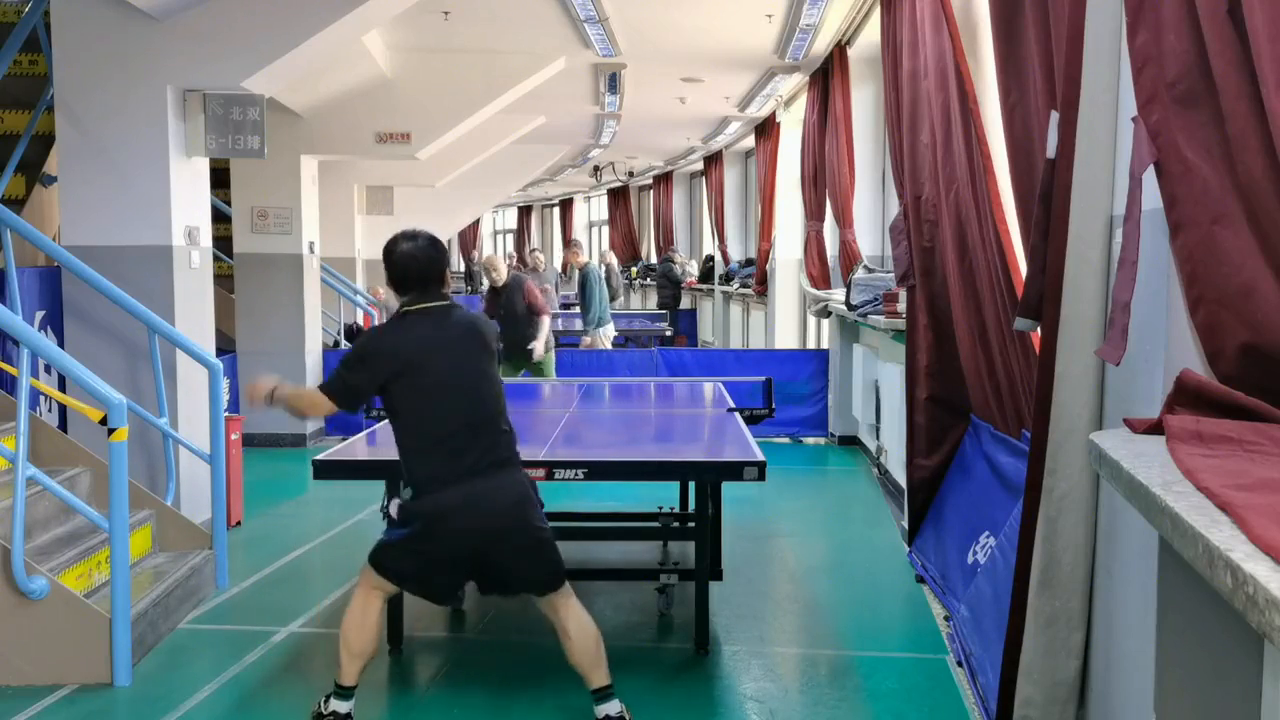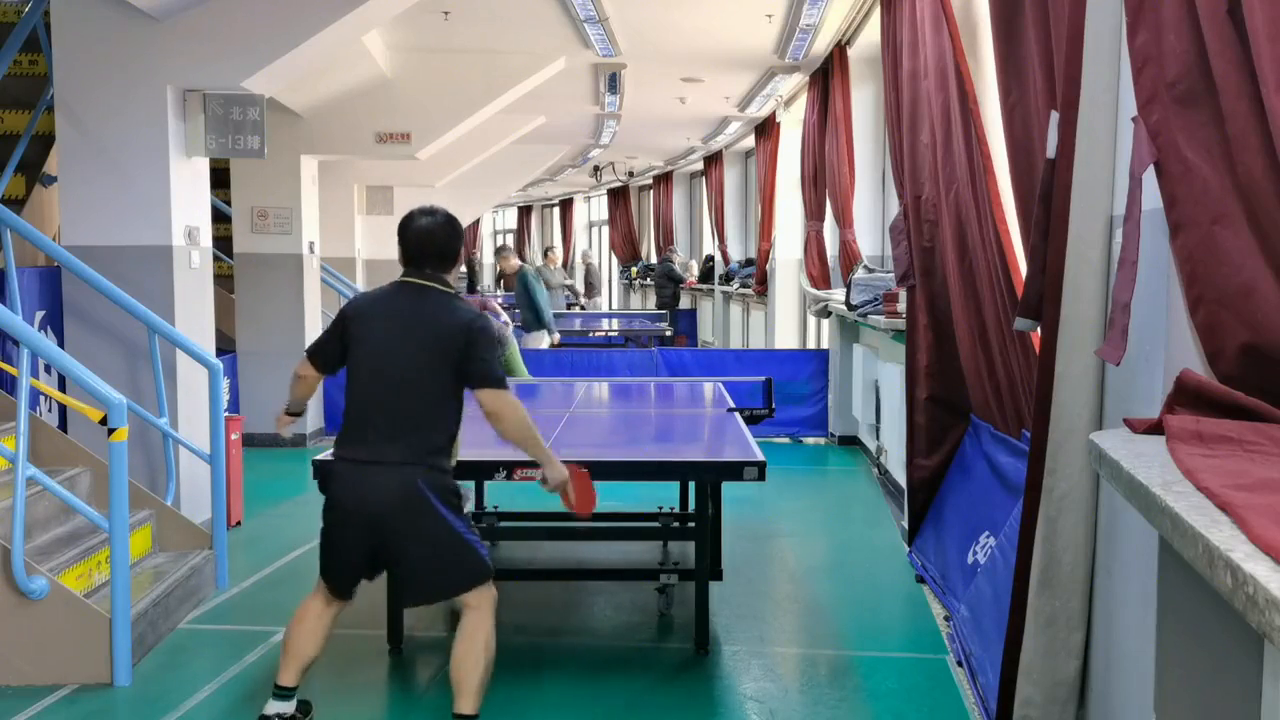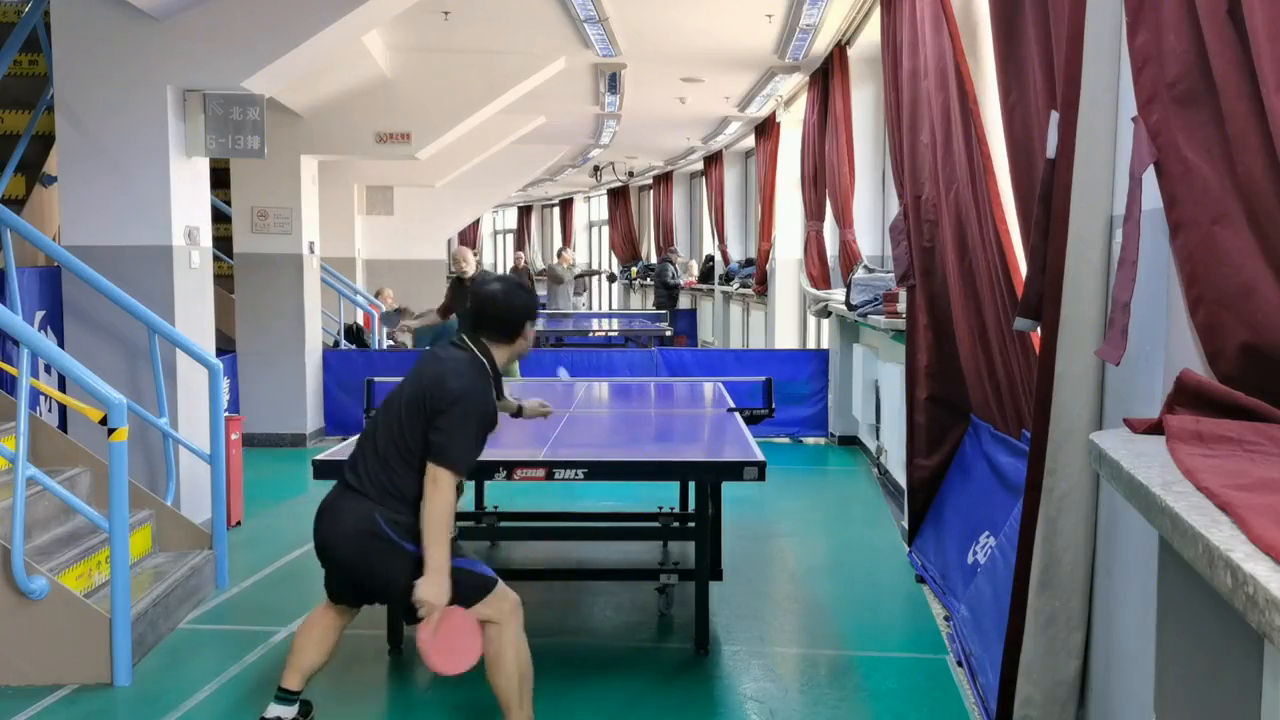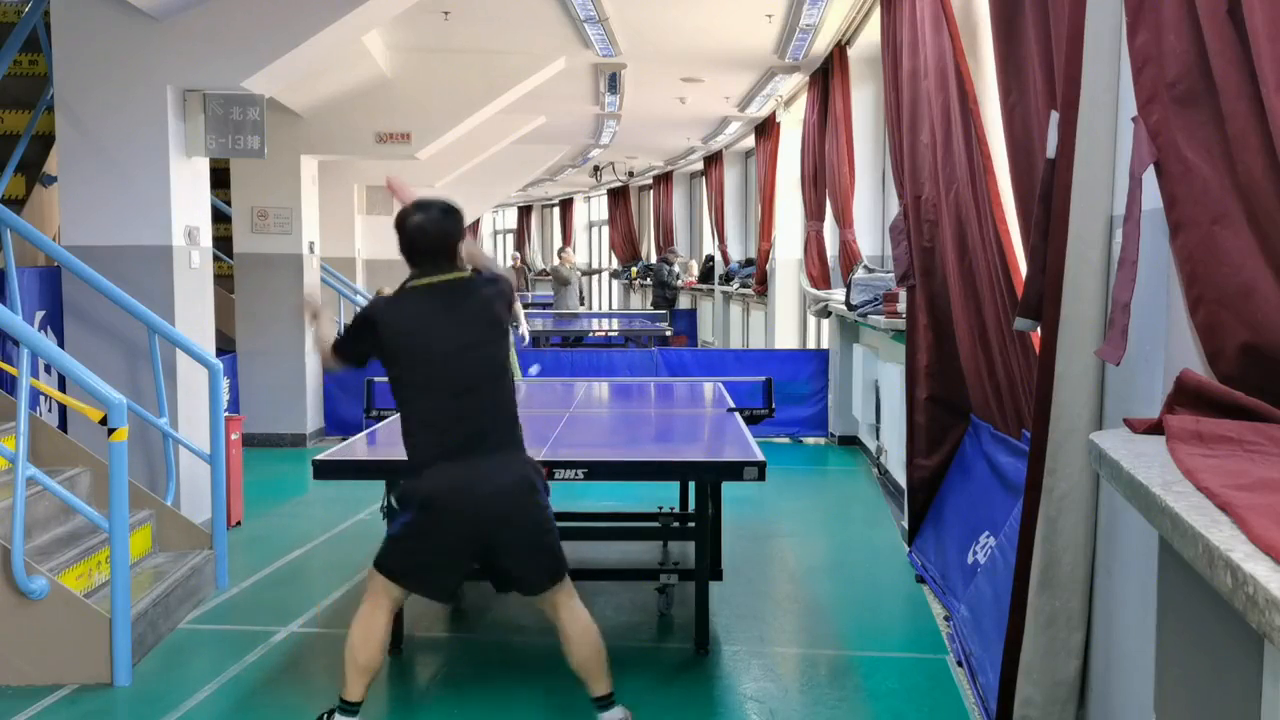
dt=0.5s
person 1, frame 1
left shoulder: (380, 344)
right shoulder: (478, 326)
left elbow: (318, 406)
left wrist: (274, 392)
left hip: (439, 507)
right hip: (509, 497)
left knee: (370, 590)
right knee: (560, 601)
person 1, frame 2
left shoulder: (362, 307)
right shoulder: (468, 323)
left elbow: (306, 373)
right elbow: (498, 407)
left wrist: (292, 409)
right wrist: (547, 460)
left hip: (349, 482)
right hip: (414, 488)
left knee: (329, 594)
right knee: (480, 602)
person 1, frame 3
left shoulder: (448, 356)
right shoulder: (471, 392)
right elbow: (439, 484)
left wrist: (517, 407)
right wrist: (436, 573)
left hip: (336, 517)
right hip: (381, 528)
left knee: (338, 605)
right knee: (503, 611)
person 1, frame 4
left shoulder: (385, 316)
right shoulder: (490, 293)
left elbow: (336, 357)
left wrist: (317, 317)
left hip: (439, 494)
right hip: (511, 484)
left knee: (380, 597)
right knee: (560, 602)
